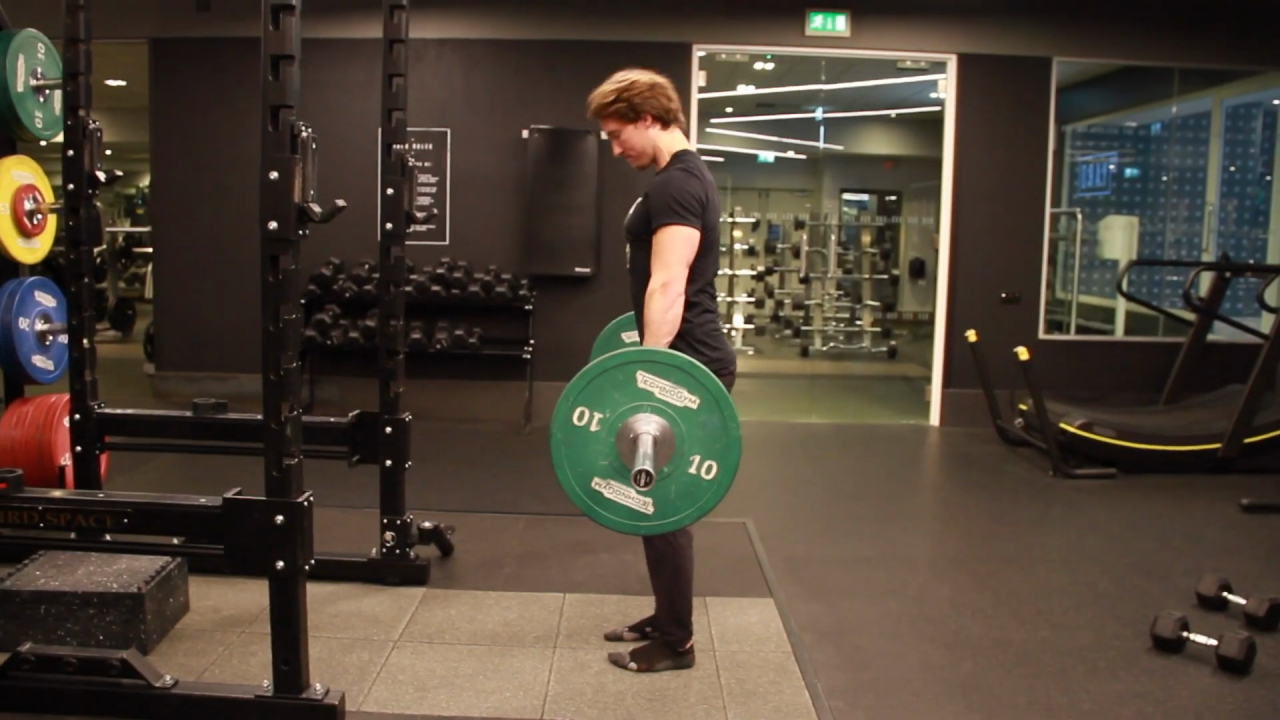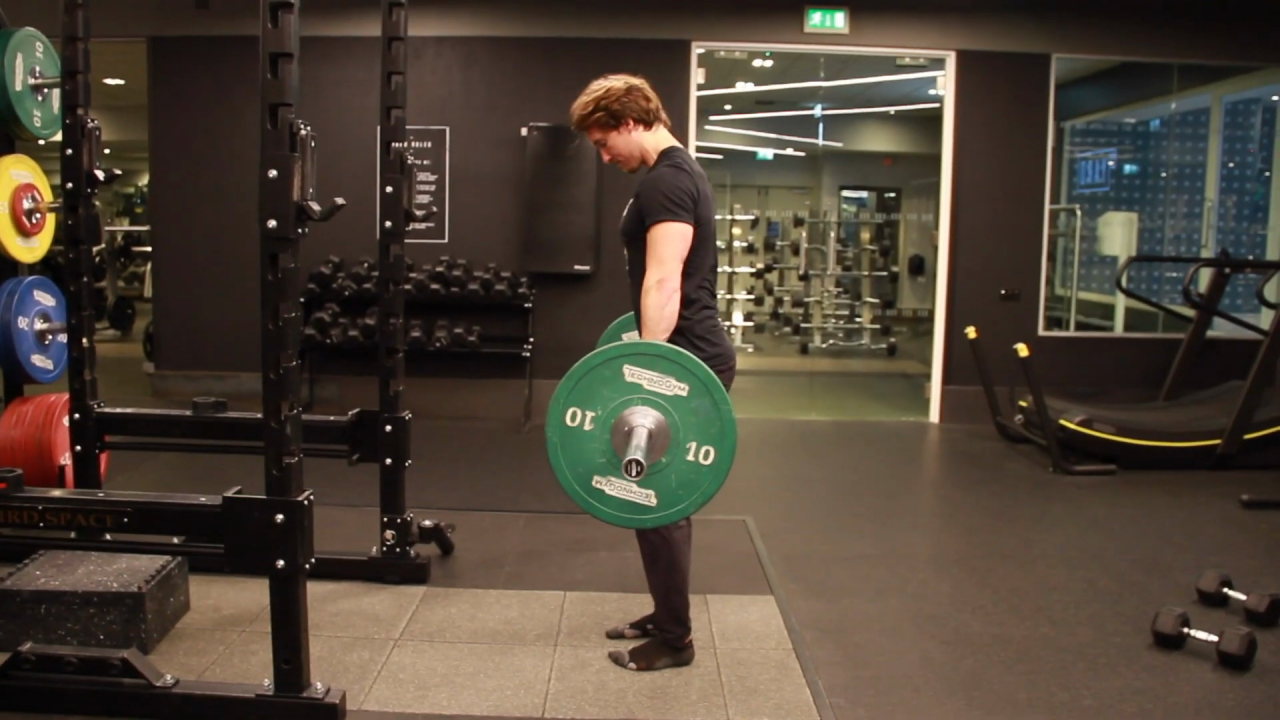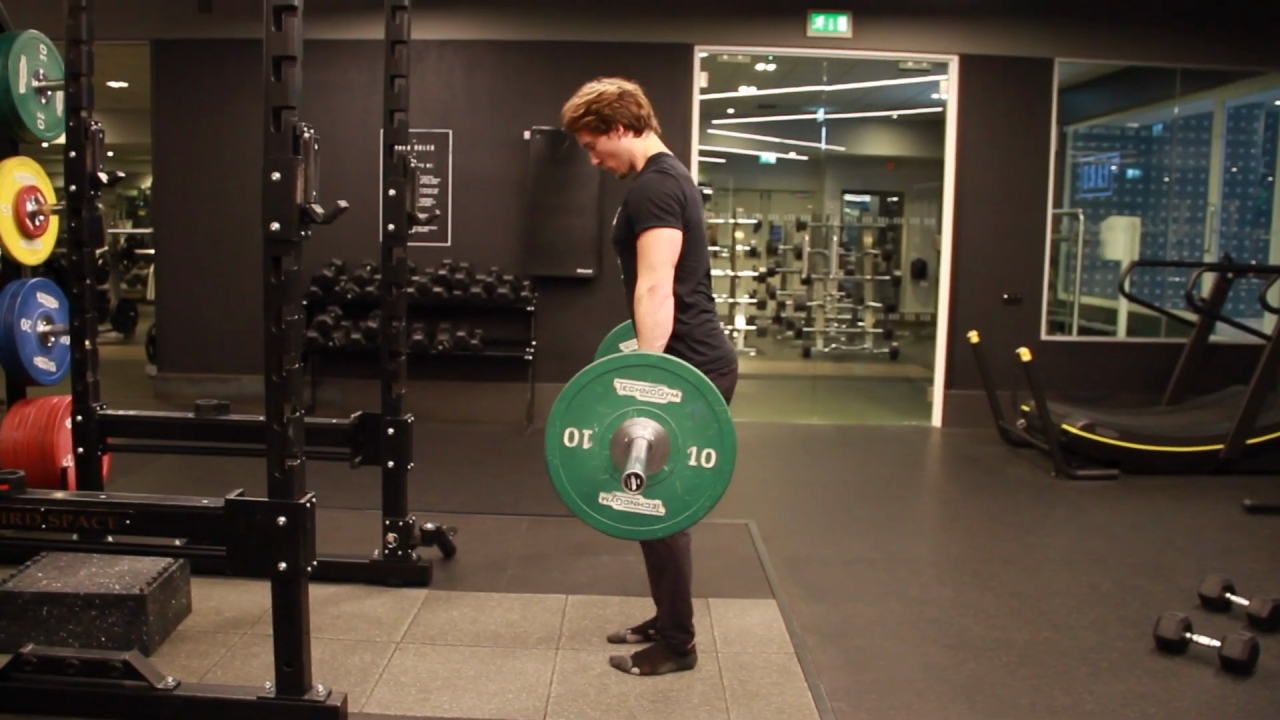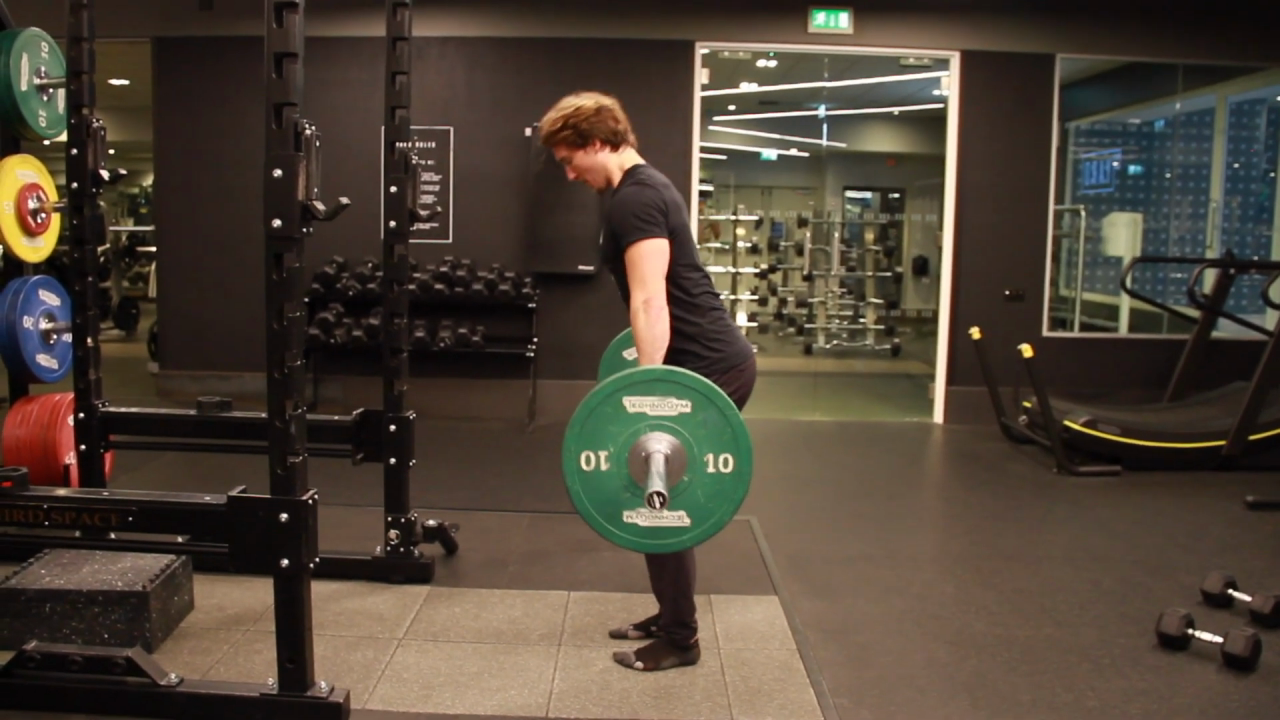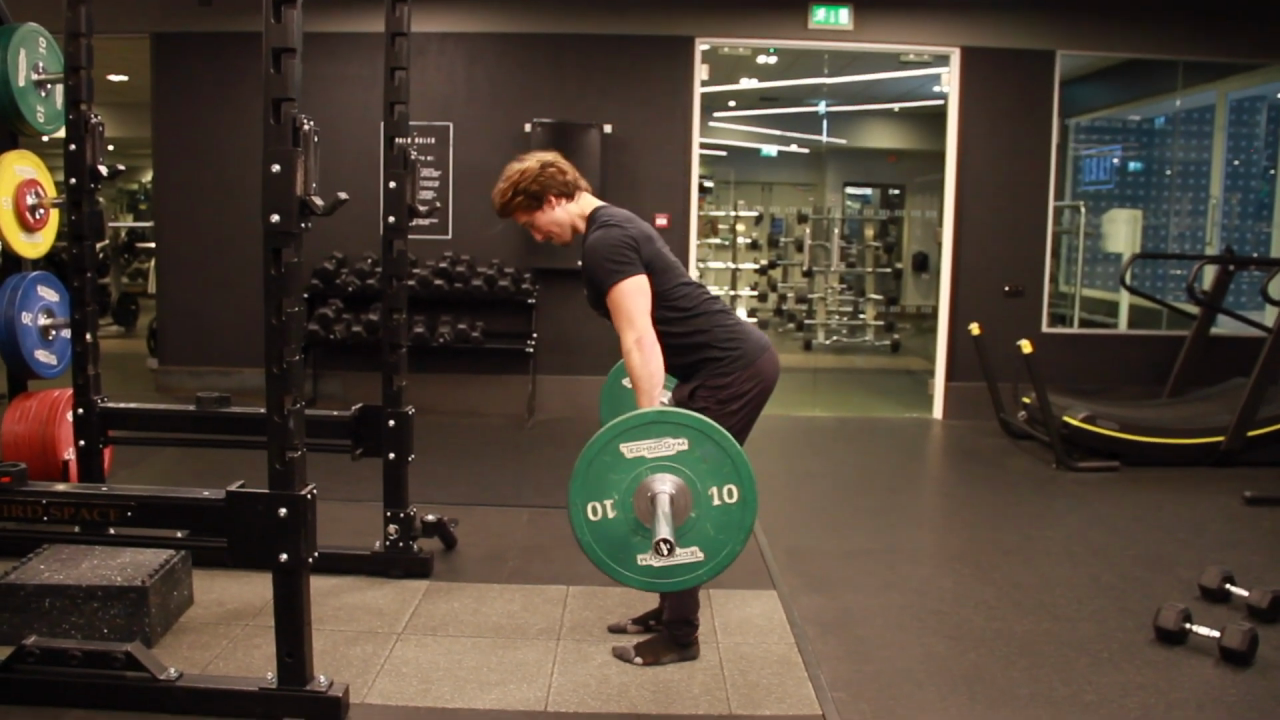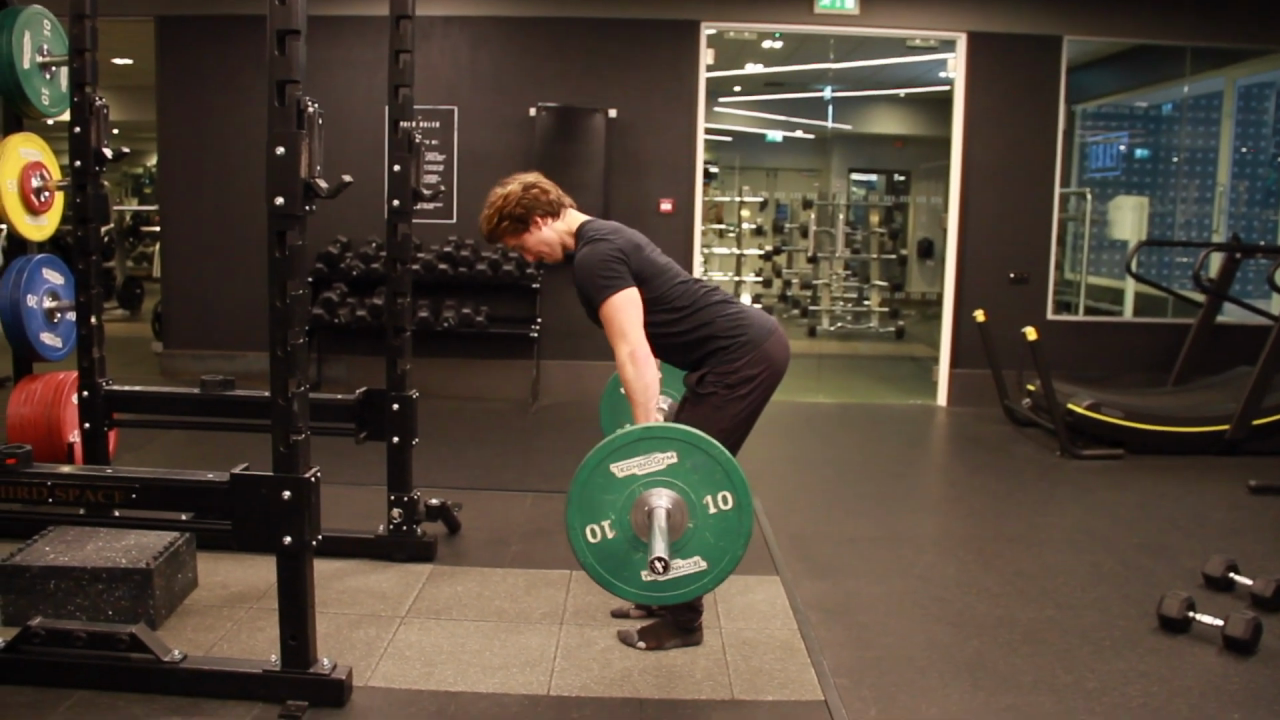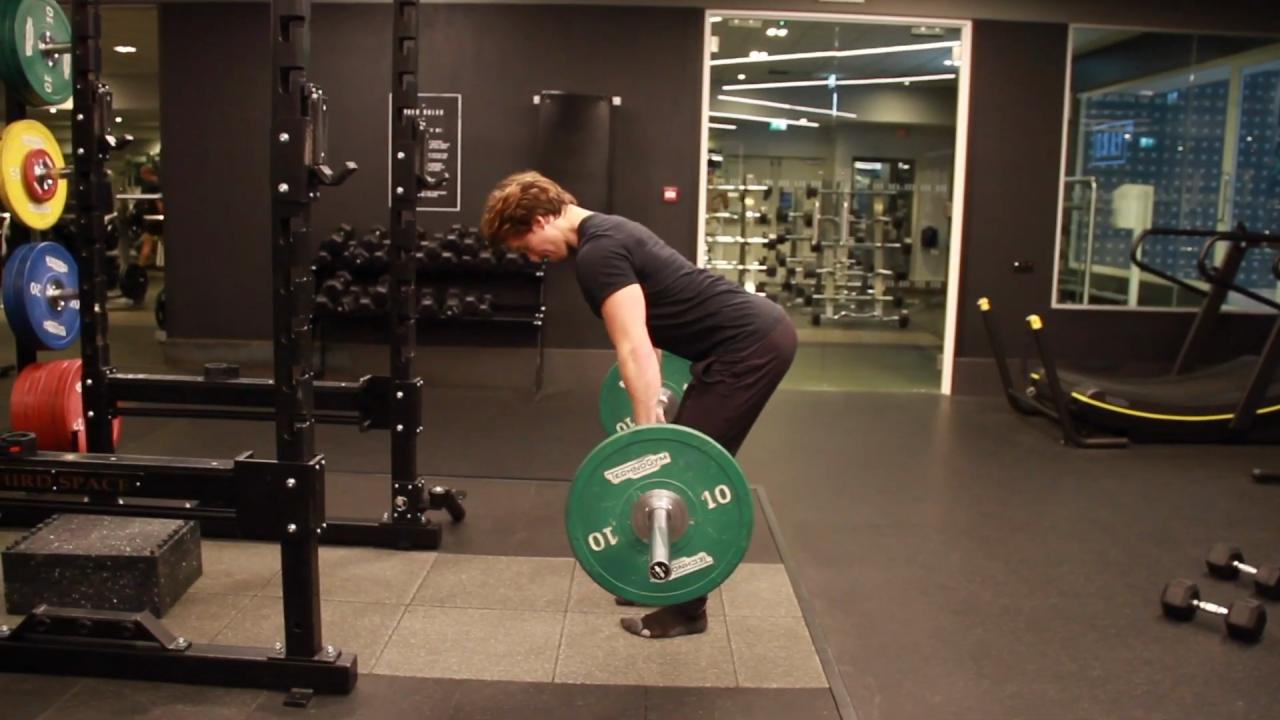
dt=0.5s
person 1, frame 1
left shoulder: (676, 184)
right shoulder: (682, 178)
left elbow: (668, 286)
left hip: (687, 366)
right hip: (687, 360)
left ankle: (675, 641)
right ankle: (667, 618)
person 1, frame 2
left shoulder: (665, 180)
right shoulder: (678, 172)
left elbow: (664, 282)
left hip: (687, 364)
right hip: (693, 357)
left ankle: (673, 639)
right ankle: (666, 616)
person 1, frame 3
left shoulder: (652, 186)
right shoulder: (668, 177)
left elbow: (657, 290)
left hip: (688, 369)
right hip: (695, 361)
left ankle: (676, 643)
right ankle: (669, 621)
person 1, frame 4
left shoulder: (634, 199)
right shoulder: (645, 188)
left elbow: (650, 302)
left hip: (709, 368)
right hip: (713, 360)
left ankle: (679, 640)
right ankle: (671, 617)
person 1, frame 5
left shoulder: (604, 243)
right shoulder: (614, 226)
left elbow: (640, 339)
right elbow: (646, 332)
right wrist: (653, 408)
left hip: (732, 368)
right hip: (736, 359)
left ankle: (679, 635)
right ankle: (670, 611)
person 1, frame 6
left shoulder: (593, 258)
right shoulder: (605, 238)
left elbow: (632, 352)
right elbow: (644, 338)
right wrist: (652, 415)
left hip: (744, 356)
right hip: (753, 343)
left ankle: (682, 621)
person 1, frame 7
left shoulder: (597, 254)
right shoulder: (608, 231)
left elbow: (634, 348)
right elbow: (646, 332)
right wrist: (654, 408)
left hip: (750, 346)
right hip: (759, 331)
left ankle: (686, 608)
